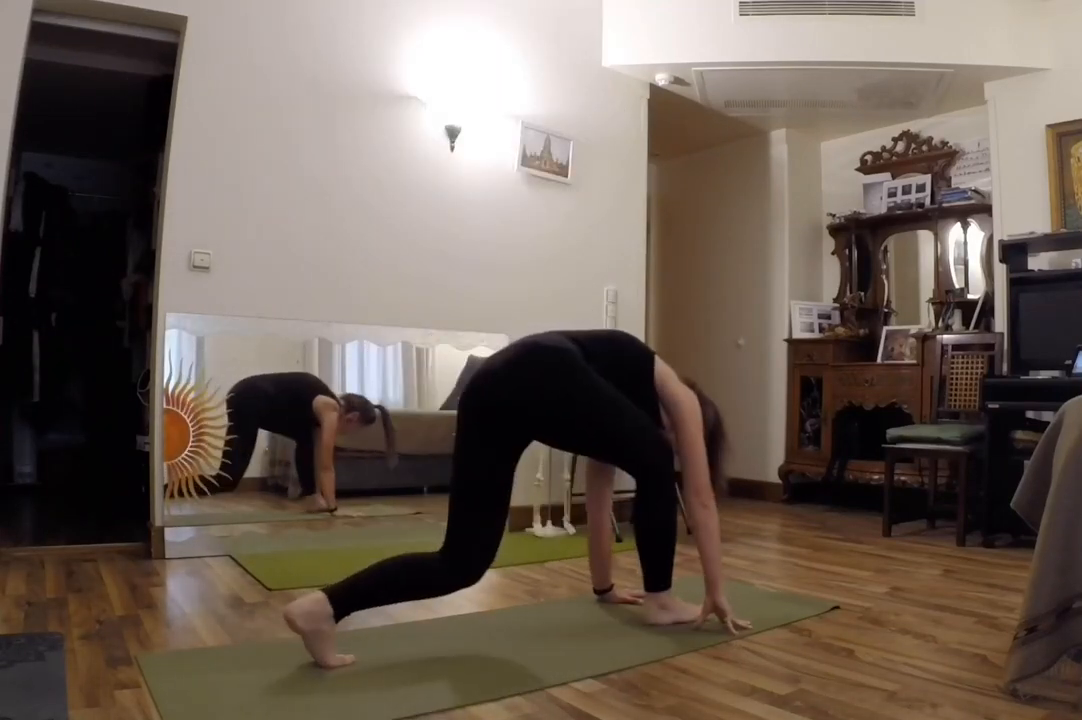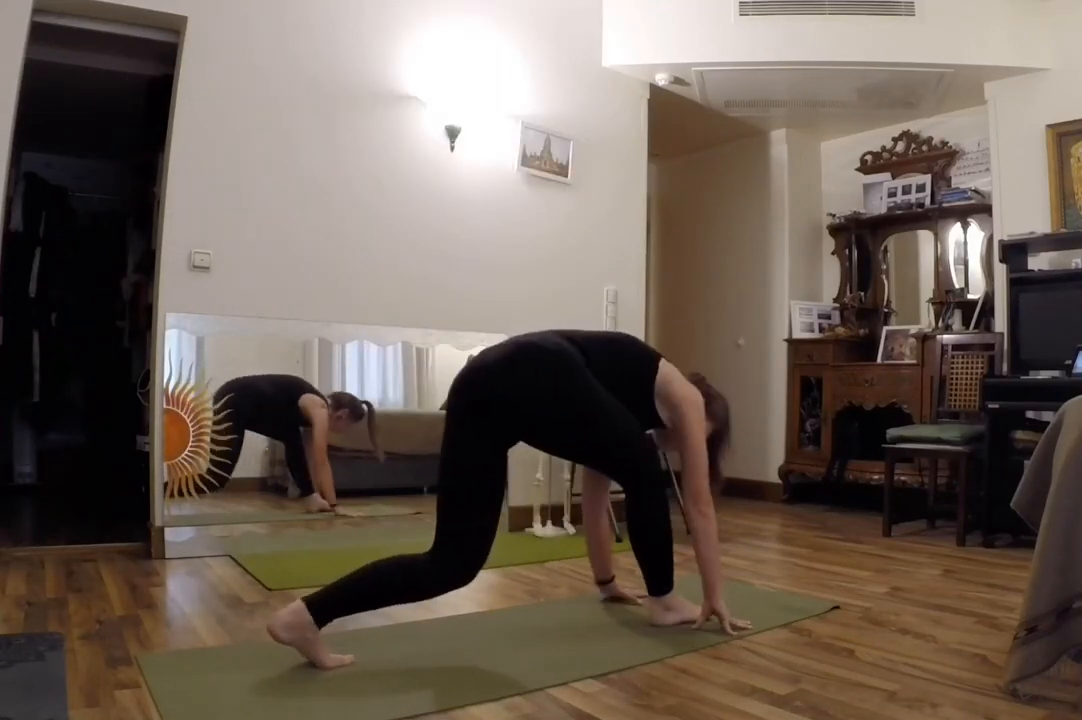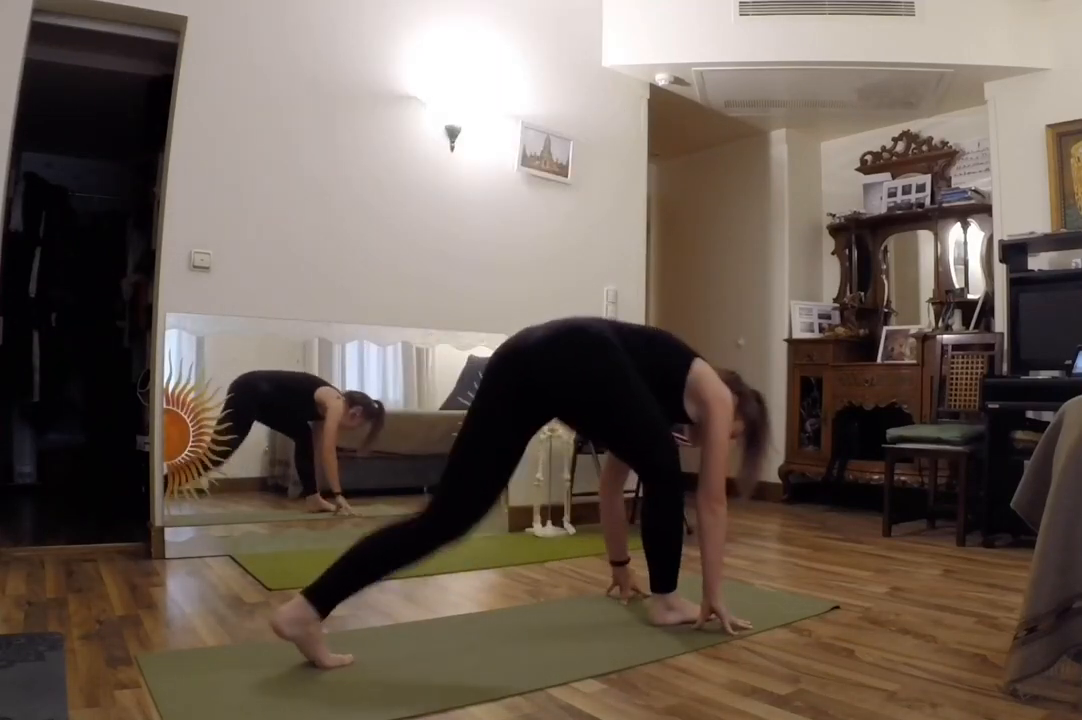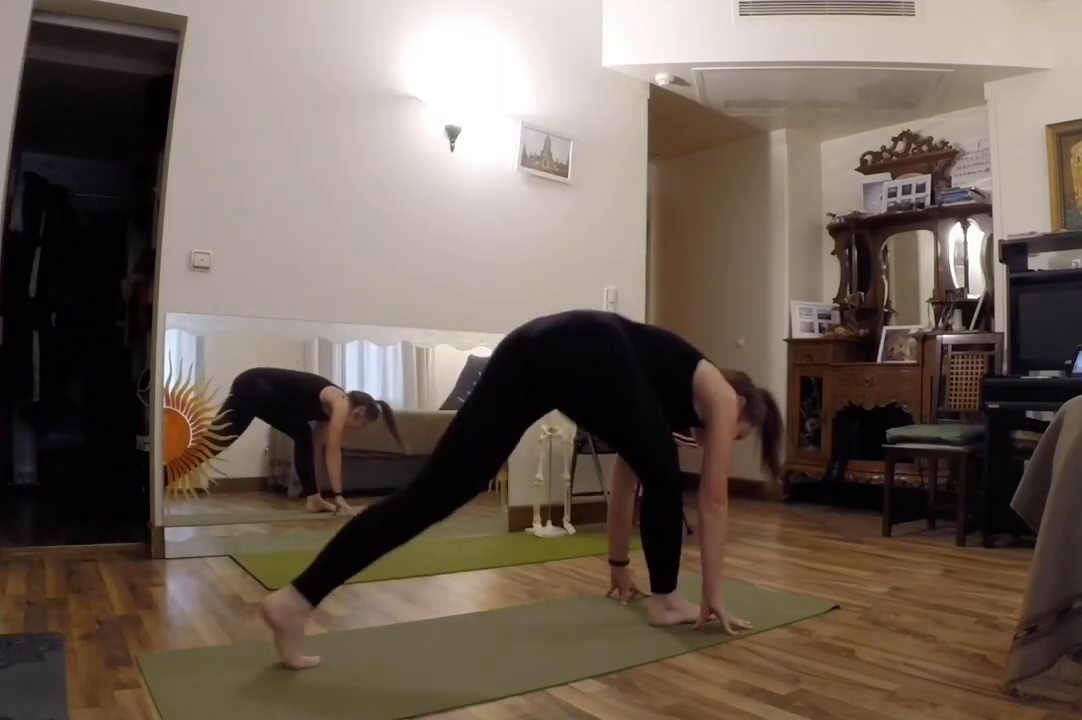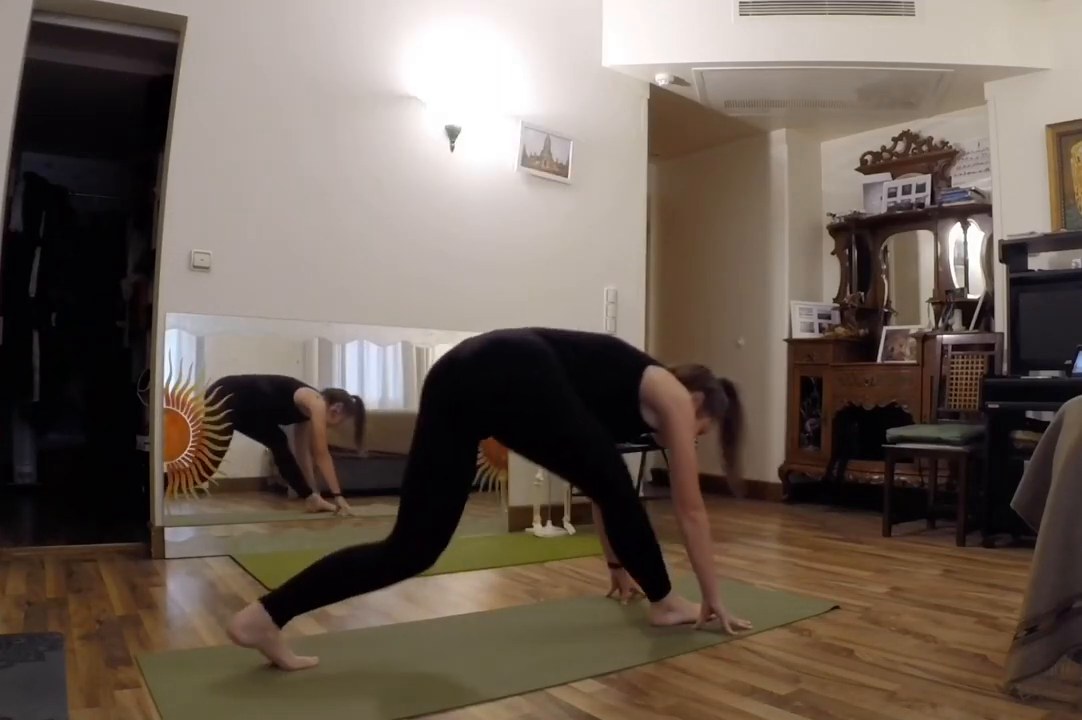
dt=0.4s
person 1, frame 1
left shoulder: (619, 426)
right shoulder: (679, 398)
left elbow: (598, 500)
right elbow: (700, 498)
left wrist: (604, 586)
right wrist: (716, 593)
left hip: (488, 386)
right hip: (547, 378)
left knee: (461, 563)
right knee: (653, 468)
left ankle: (323, 606)
right ankle: (660, 600)
person 1, frame 2
left shoulder: (643, 387)
right shoulder: (685, 397)
left elbow: (595, 494)
right elbow: (699, 503)
left wrist: (605, 579)
right wrist: (714, 598)
left hip: (480, 380)
right hip: (541, 380)
left knee: (453, 563)
right knee: (643, 475)
left ankle: (305, 615)
right ankle: (663, 602)
person 1, frame 3
left shoulder: (677, 390)
right shoulder: (715, 394)
left elbow: (613, 483)
right elbow: (712, 502)
left wrist: (619, 566)
right wrist: (712, 598)
left hip: (524, 353)
right hip: (579, 362)
left knee: (450, 514)
right knee: (663, 475)
left ankle: (307, 610)
right ankle: (665, 603)
person 1, frame 4
left shoulder: (677, 388)
right shoulder: (720, 395)
left elbow: (623, 483)
right elbow: (713, 502)
left wrist: (619, 565)
right wrist: (714, 599)
left hip: (532, 345)
right hip: (585, 353)
left knee: (433, 493)
right knee: (662, 476)
left ankle: (294, 599)
right ankle: (665, 601)
person 1, frame 5
left shoulder: (635, 388)
right shoulder: (673, 397)
left elbow: (597, 473)
right elbow: (690, 508)
left wrist: (619, 565)
right wrist: (713, 598)
left hip: (458, 372)
right hip: (515, 377)
left knee: (412, 549)
right knee: (614, 490)
left ankle: (264, 616)
right ankle: (665, 603)
person 2, frame 1
left shoulder: (325, 406)
right shoulder: (331, 411)
left elbow: (318, 458)
right elbow: (325, 466)
left wrist: (318, 498)
right wrist: (332, 507)
left hip: (257, 401)
right hip: (246, 400)
left knee: (305, 436)
right knee: (229, 478)
left ankle: (312, 499)
person 2, frame 2
left shoulder: (315, 408)
right shoulder: (320, 409)
left elbow: (310, 454)
right elbow: (321, 462)
left wrist: (314, 495)
right wrist: (332, 504)
right hip: (234, 399)
left knee: (292, 437)
right knee: (220, 474)
left ankle: (310, 498)
person 2, frame 3
left shoulder: (327, 408)
right shoulder: (335, 403)
left elbow: (318, 447)
right elbow: (327, 451)
left wrist: (314, 496)
right wrist: (338, 495)
left hip: (262, 397)
right hip: (248, 391)
left knee: (303, 435)
right knee: (218, 455)
left ankle: (312, 499)
person 2, frame 4
left shoulder: (330, 407)
right shoulder: (341, 403)
left elbow: (323, 447)
right elbow: (332, 451)
left wrist: (314, 496)
right wrist: (338, 496)
left hip: (262, 394)
right hip: (250, 388)
left knee: (302, 434)
left ankle: (313, 499)
person 2, frame 5
left shoulder: (307, 409)
right shoulder: (316, 403)
left elbow: (304, 452)
right elbow: (321, 454)
left wrist: (313, 495)
right wrist: (338, 496)
right hip: (226, 394)
left knee: (278, 443)
left ankle: (311, 499)
